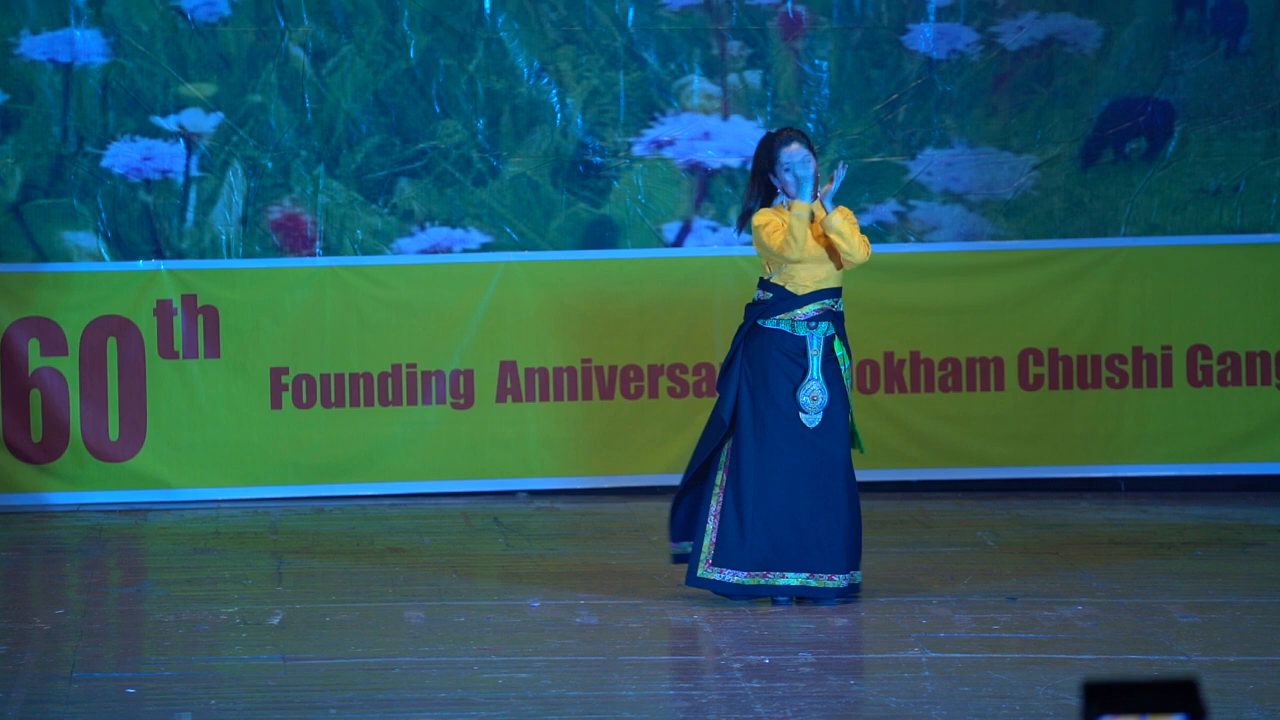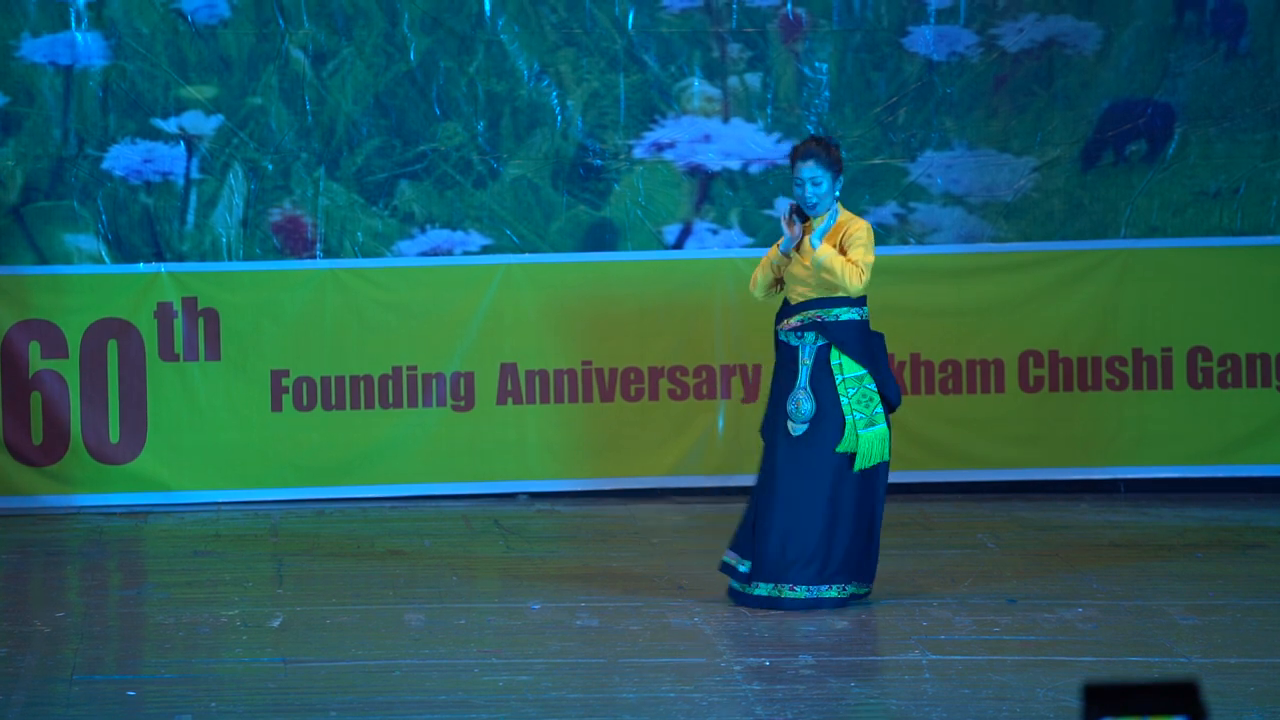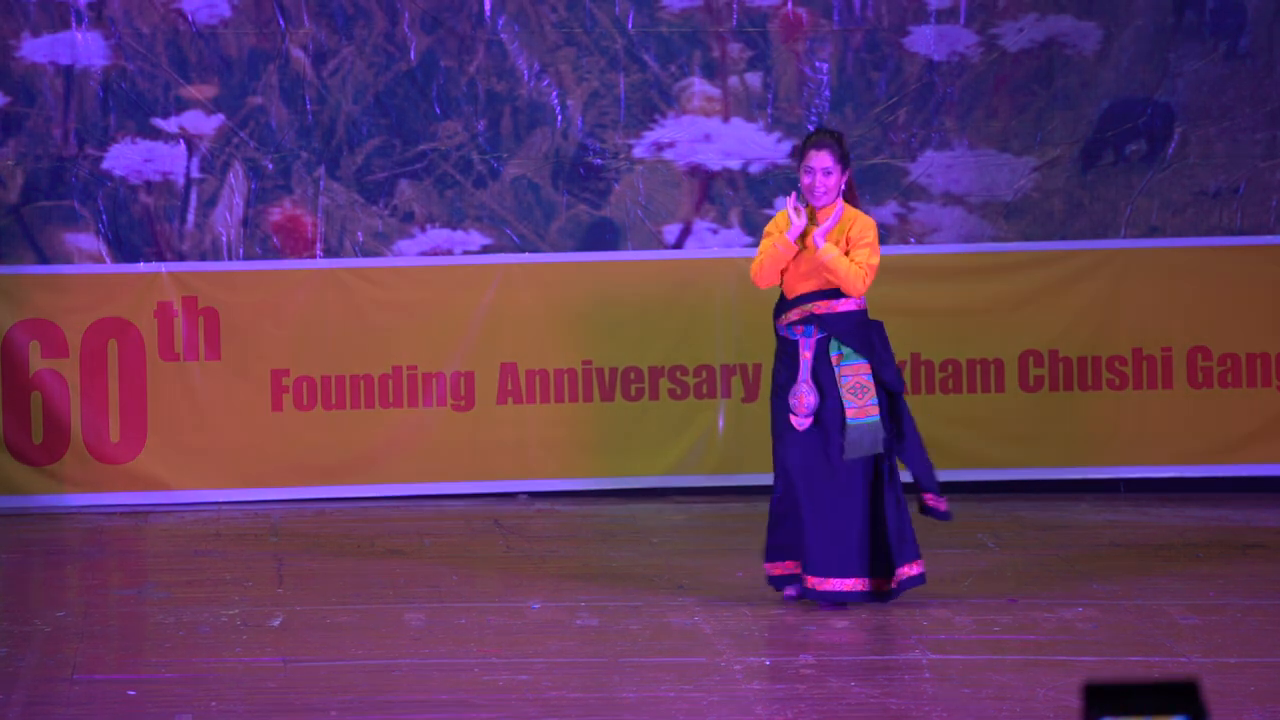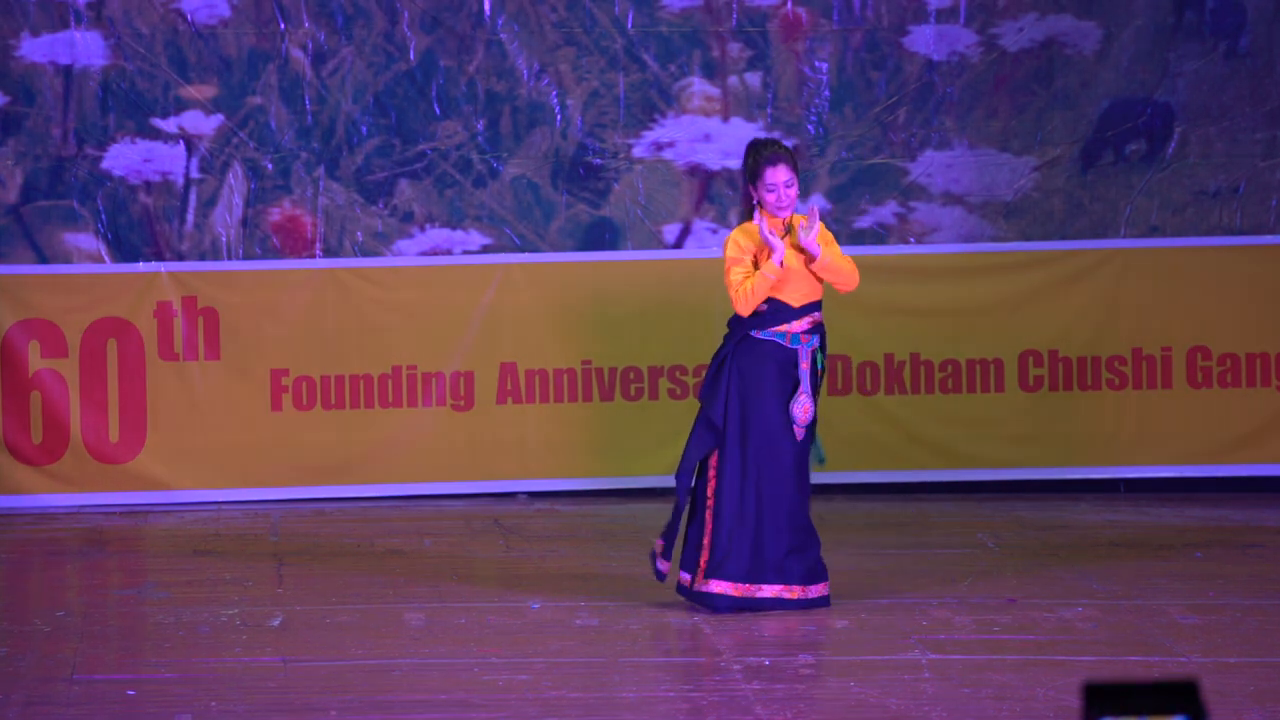
dt=0.7s
person 1, frame 1
left shoulder: (840, 217)
right shoulder: (768, 219)
left elbow: (858, 256)
right elbow: (790, 252)
left wrist: (825, 208)
right wrist: (802, 201)
left hip: (822, 348)
right hip: (774, 349)
left knee: (823, 456)
right knee: (770, 453)
left ankle: (822, 570)
right ankle: (775, 571)
person 1, frame 2
left shoulder: (853, 228)
right shoulder: (792, 232)
left elbow: (853, 282)
right elbow: (759, 288)
left wrist: (816, 242)
right wrist: (785, 245)
left hip: (845, 357)
right hip: (797, 359)
left knee: (835, 466)
right knee: (790, 463)
left ankle: (829, 577)
right ankle: (785, 576)
person 1, frame 3
left shoulder: (861, 222)
right shoulder: (783, 222)
left elbow: (856, 281)
right elbow: (761, 277)
left wrist: (818, 235)
right wrist: (797, 234)
left hip: (847, 350)
right hip: (797, 351)
left knee: (846, 460)
right knee: (797, 459)
left ankle: (844, 575)
right ankle: (800, 566)
person 1, frame 4
left shoulder: (811, 228)
right shoulder: (743, 238)
left elbow: (849, 280)
right elbow: (743, 302)
left wrist: (814, 248)
right wrist: (776, 256)
left hip: (800, 362)
right hip: (757, 360)
left knee: (786, 468)
right knee: (747, 465)
left ankle: (785, 576)
right ankle: (738, 578)
